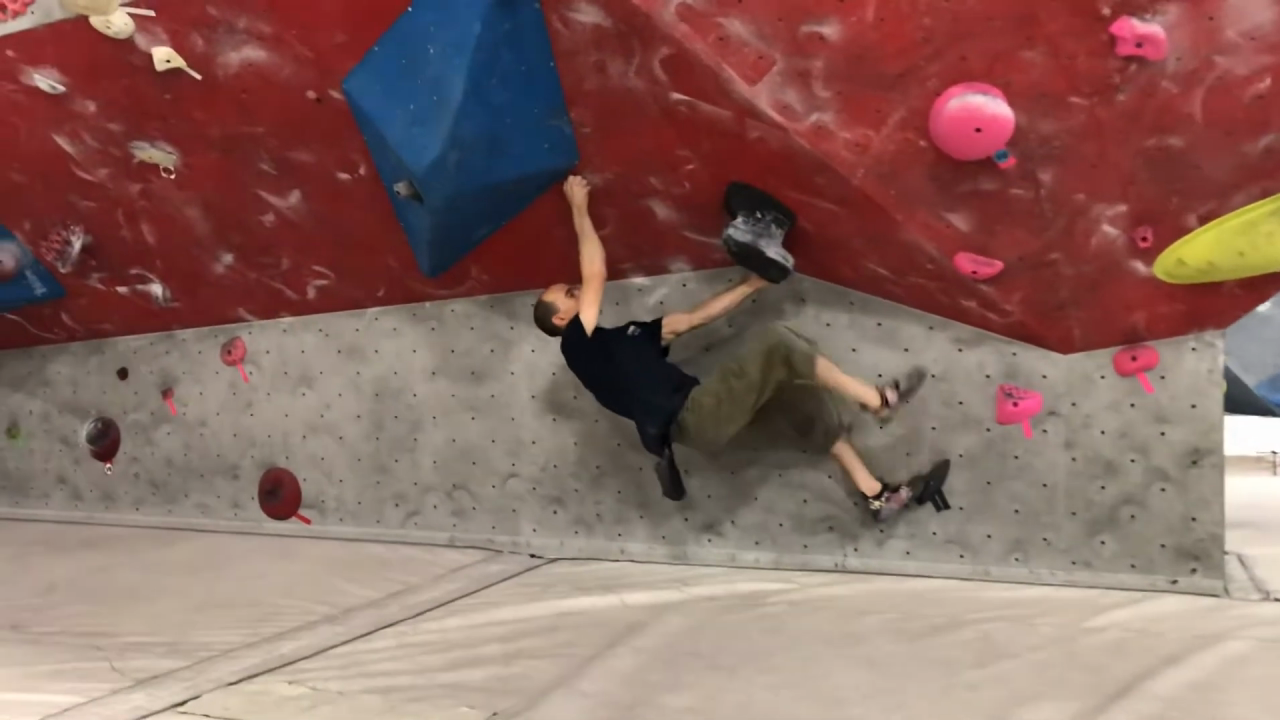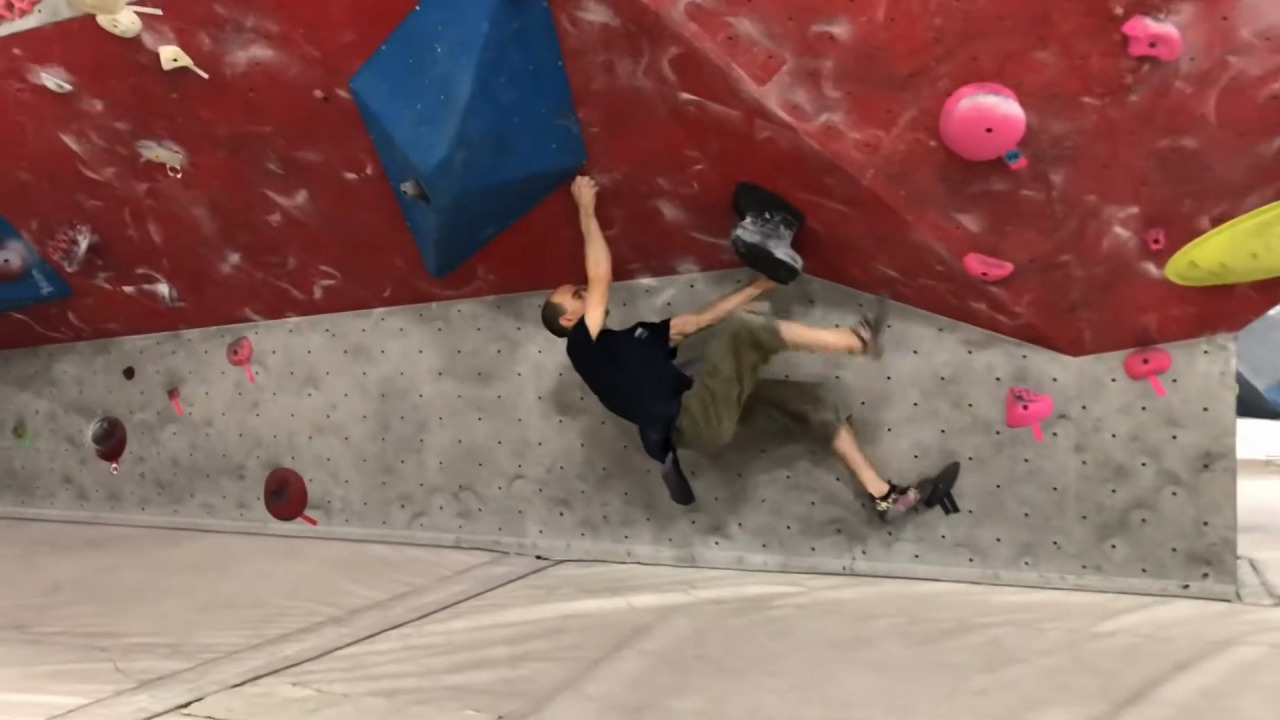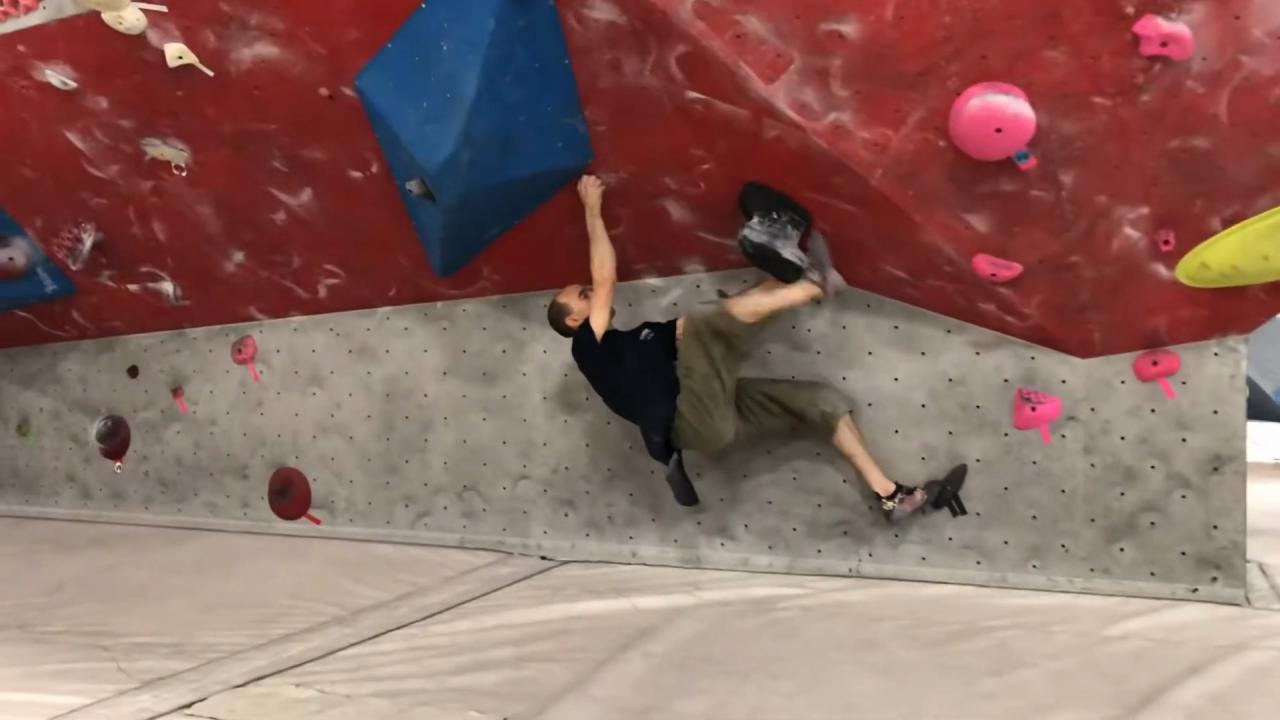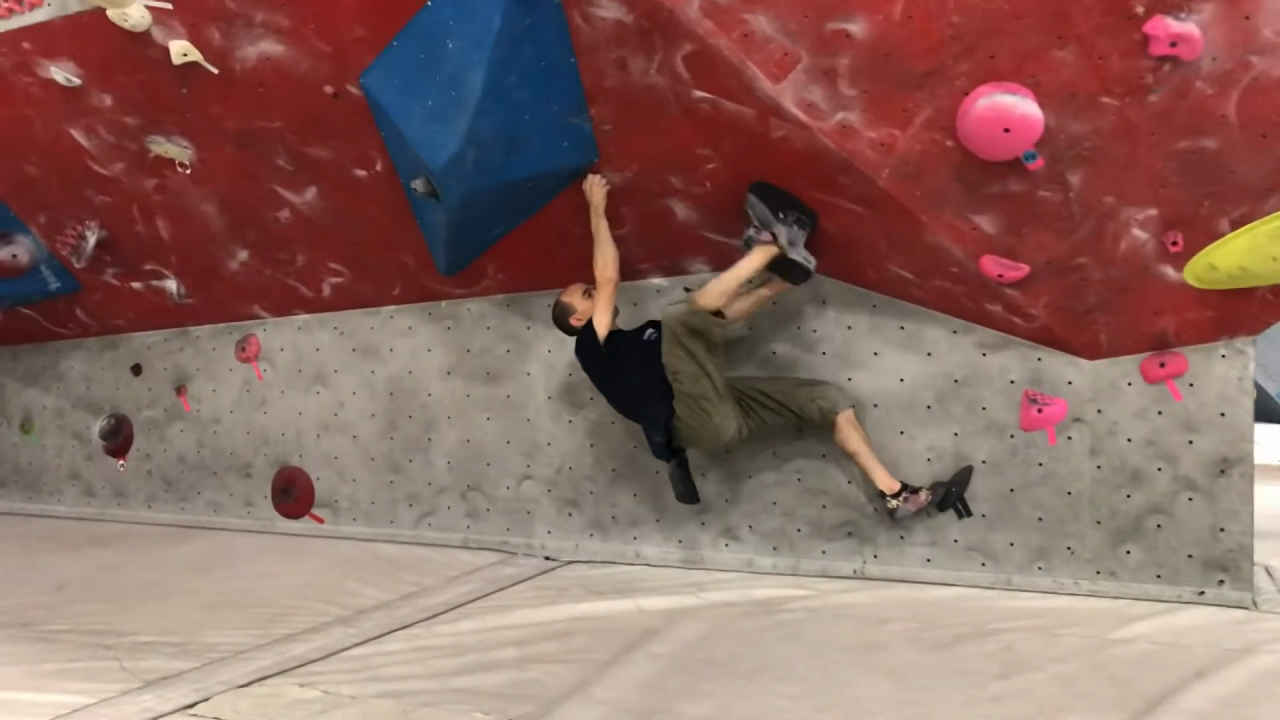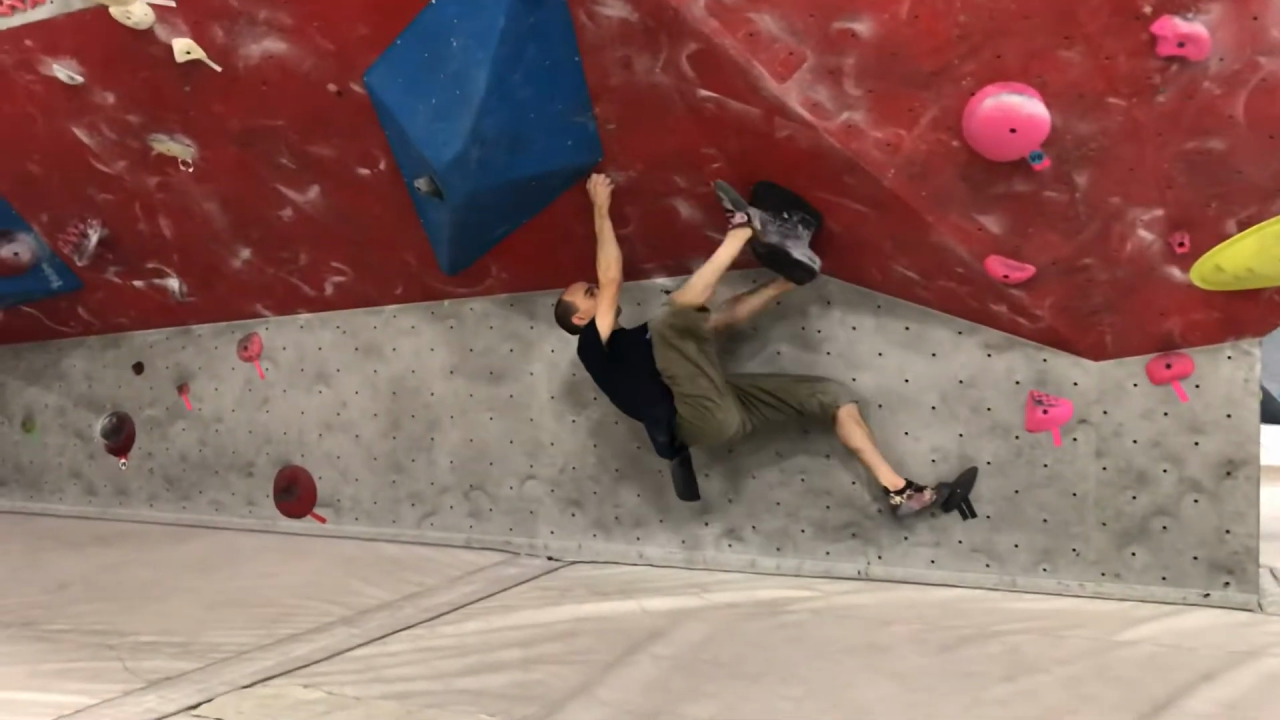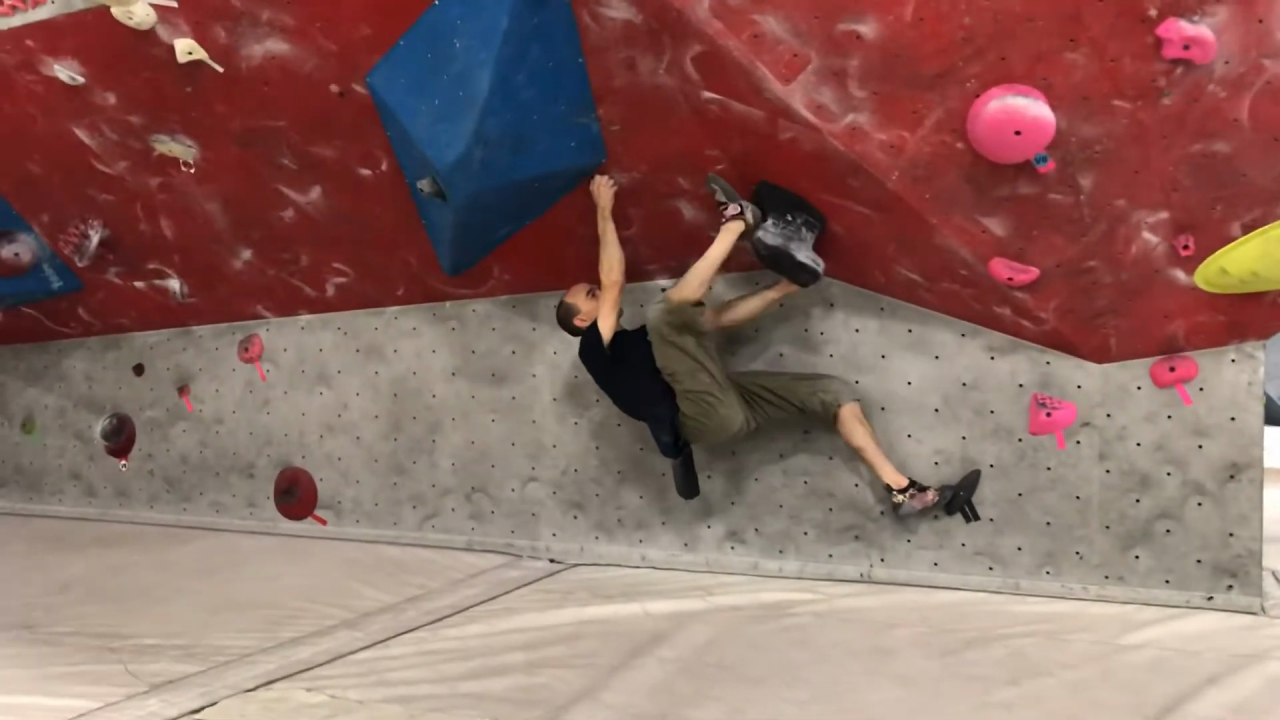
dt=0.1s
person 1, frame 1
left shoulder: (626, 334)
right shoulder: (580, 344)
left elbow: (692, 319)
right elbow: (596, 275)
left wrist: (751, 284)
right wrist: (580, 208)
left hip: (701, 410)
right hip: (698, 418)
right knee: (779, 344)
left ankle: (876, 493)
right ankle: (874, 398)
person 1, frame 2
left shoulder: (637, 335)
right shoulder: (584, 347)
left elbow: (701, 320)
right elbow: (600, 277)
left wrist: (761, 286)
right wrist: (586, 208)
left hip: (706, 415)
right hip: (697, 422)
left knee: (814, 403)
right knee: (743, 328)
left ankle: (884, 495)
right ankle: (853, 338)
person 1, frame 3
left shoulder: (642, 336)
right shoulder: (589, 349)
right elbow: (605, 278)
left wrist: (766, 288)
right wrist: (592, 209)
left hip: (721, 415)
right hip: (701, 423)
left knee: (825, 401)
right knee: (710, 317)
left ankle: (890, 495)
right ankle: (812, 284)
person 1, frame 4
left shoulder: (646, 335)
right shoulder: (593, 348)
left elbow: (717, 312)
right elbow: (608, 278)
left wrist: (771, 287)
right wrist: (597, 209)
left hip: (723, 412)
right hip: (700, 420)
left knee: (827, 398)
right knee: (684, 318)
left ankle: (894, 493)
right ankle: (767, 247)
person 1, frame 5
left shoulder: (646, 338)
right shoulder: (594, 349)
left elbow: (717, 317)
right elbow: (612, 279)
left wrist: (778, 286)
right wrist: (601, 210)
left hip: (729, 405)
right hip: (705, 417)
left knee: (832, 394)
right knee: (674, 315)
left ankle: (898, 490)
right ankle: (739, 231)
person 1, frame 6
left shoulder: (649, 339)
right shoulder: (596, 350)
left elbow: (719, 317)
right elbow: (614, 280)
left wrist: (782, 288)
right wrist: (604, 212)
left hip: (731, 402)
right hip: (708, 414)
left knee: (833, 391)
right knee: (669, 313)
left ankle: (900, 489)
right ankle: (733, 226)
